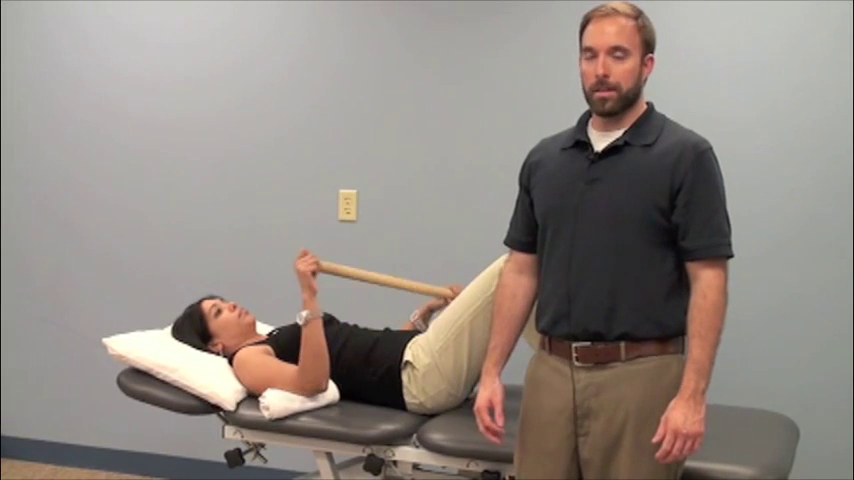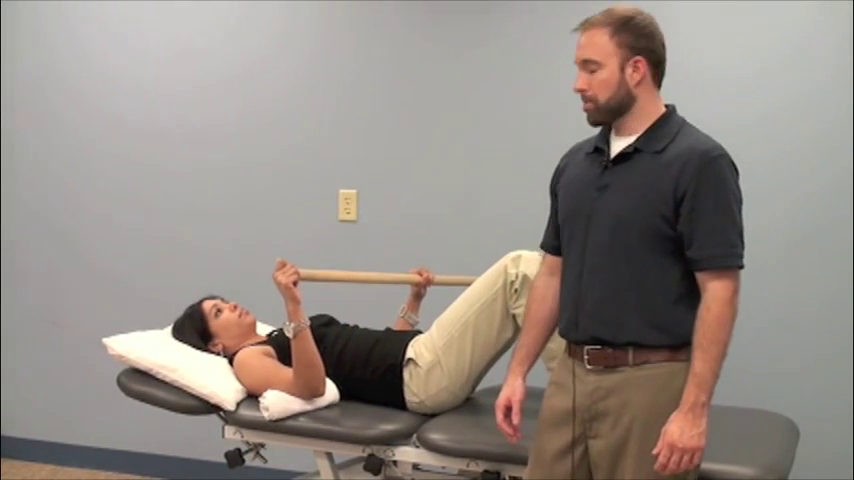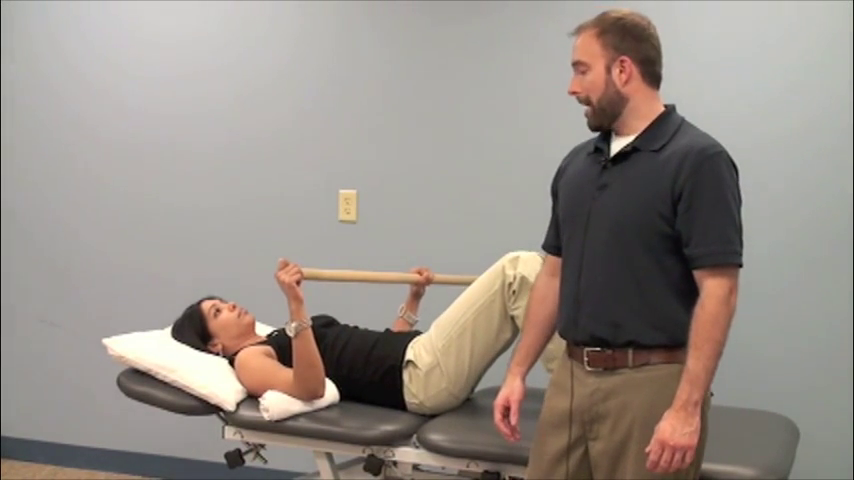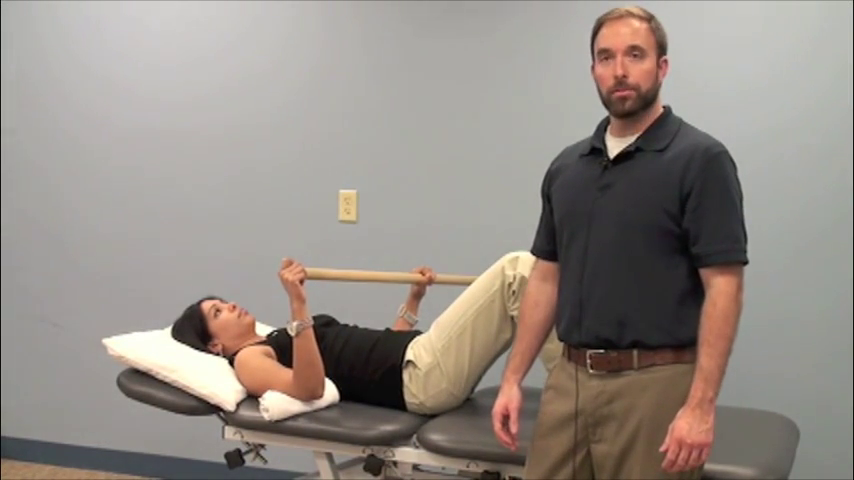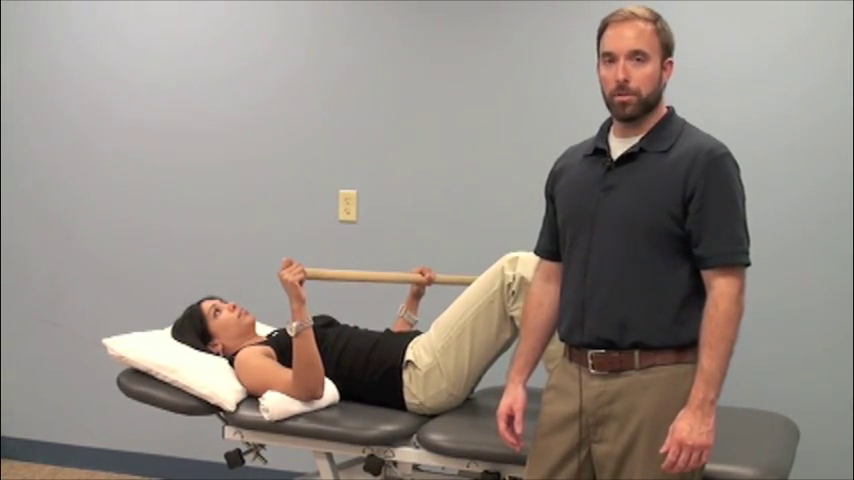
dt=1s
person 1, frame 1
left shoulder: (685, 157)
right shoulder: (544, 160)
left elbow: (708, 281)
right elbow: (521, 271)
left wrist: (692, 394)
right wrist: (491, 370)
left hip: (640, 378)
right hip: (551, 373)
person 1, frame 2
left shoulder: (699, 164)
right shoulder: (575, 164)
left elbow: (719, 292)
left wrist: (693, 407)
right wrist: (518, 370)
left hip: (651, 384)
right hip: (570, 377)
person 1, frame 3
left shoulder: (698, 161)
right shoulder: (576, 165)
left elbow: (718, 291)
left wrist: (687, 407)
right wrist: (517, 371)
left hip: (651, 384)
right hip: (571, 378)
person 1, frame 4
left shoulder: (700, 161)
right shoulder: (566, 168)
left elbow: (723, 288)
right elbow: (546, 280)
left wrist: (701, 404)
right wrist: (512, 378)
left hip: (654, 385)
right hip: (569, 381)
person 1, frame 5
left shoulder: (703, 163)
right shoulder: (569, 168)
left elbow: (724, 291)
left wrist: (701, 406)
right wrist: (517, 379)
left hip: (655, 386)
right hip: (570, 381)
person 2, frame 1
left shoulder: (281, 342)
right shoulder: (248, 360)
right elbow: (313, 381)
left wrist: (426, 313)
right wrist: (310, 298)
left hip: (417, 353)
right hip: (418, 377)
person 2, frame 2
left shoulder: (282, 341)
right shoulder: (247, 360)
right elbow: (311, 386)
left wrist: (414, 299)
right wrist: (293, 307)
left hip: (416, 355)
right hip: (419, 377)
left knee: (529, 266)
right knee: (519, 269)
person 2, frame 3
left shoulder: (282, 342)
right shoulder: (249, 360)
right elbow: (311, 388)
left wrist: (413, 299)
right wrist: (296, 307)
left hip: (416, 355)
right hip: (419, 378)
left knee: (527, 268)
right knee: (517, 271)
person 2, frame 4
left shoulder: (281, 342)
right shoulder: (248, 360)
right elbow: (310, 388)
left wrist: (413, 299)
right wrist: (298, 306)
left hip: (416, 355)
right hip: (419, 378)
left knee: (528, 274)
right knee: (517, 271)
person 2, frame 5
left shoulder: (283, 341)
right shoulder: (248, 360)
right elbow: (309, 388)
left wrist: (412, 299)
right wrist: (298, 307)
left hip: (415, 355)
right hip: (418, 377)
left knee: (524, 273)
right knee: (516, 271)
